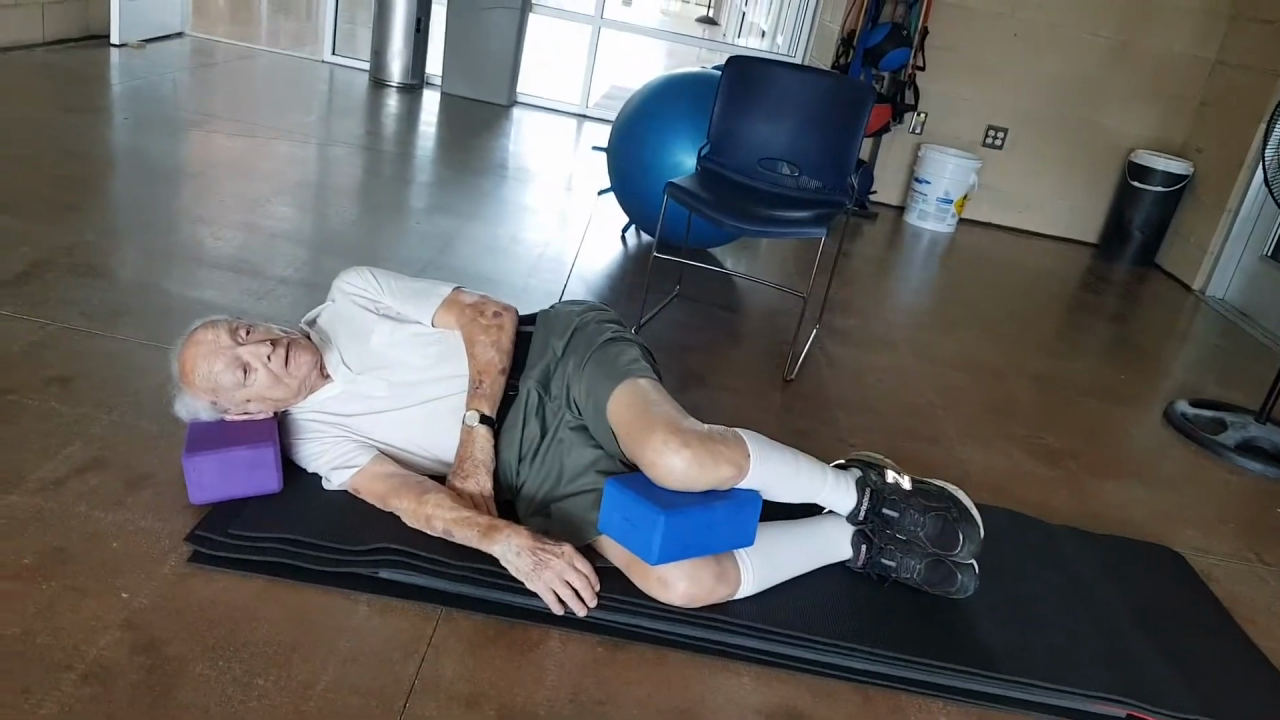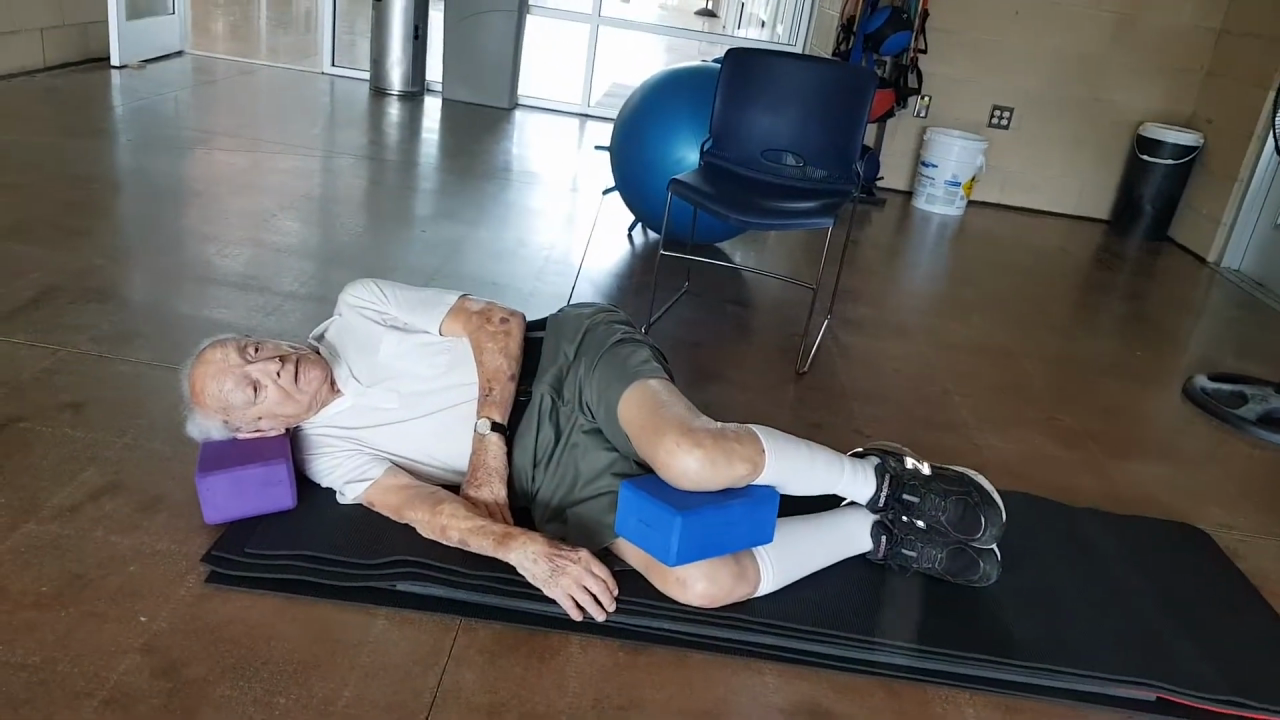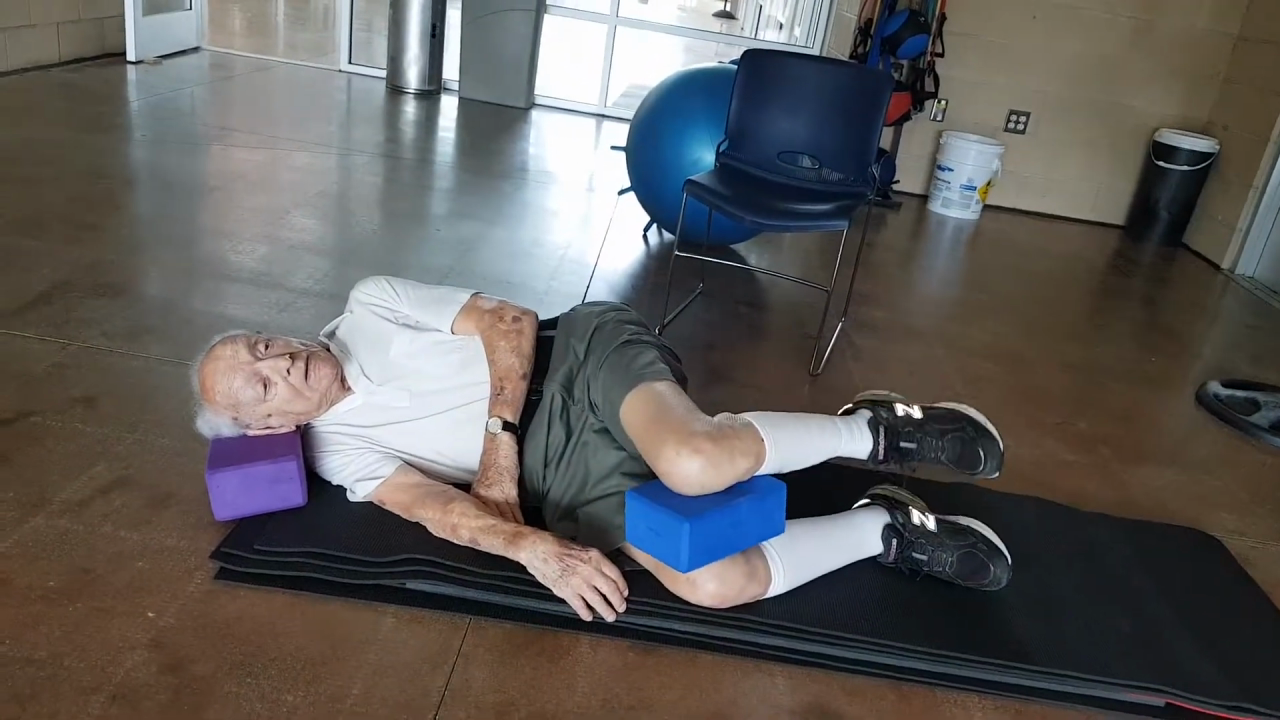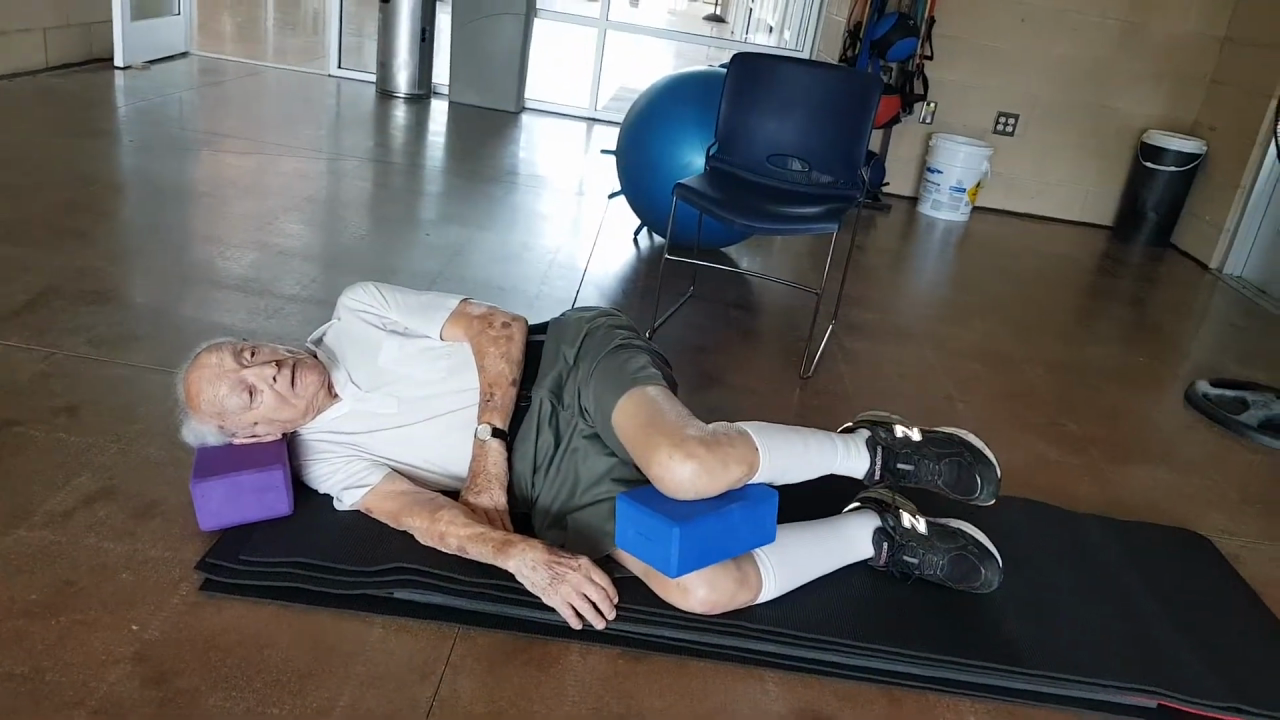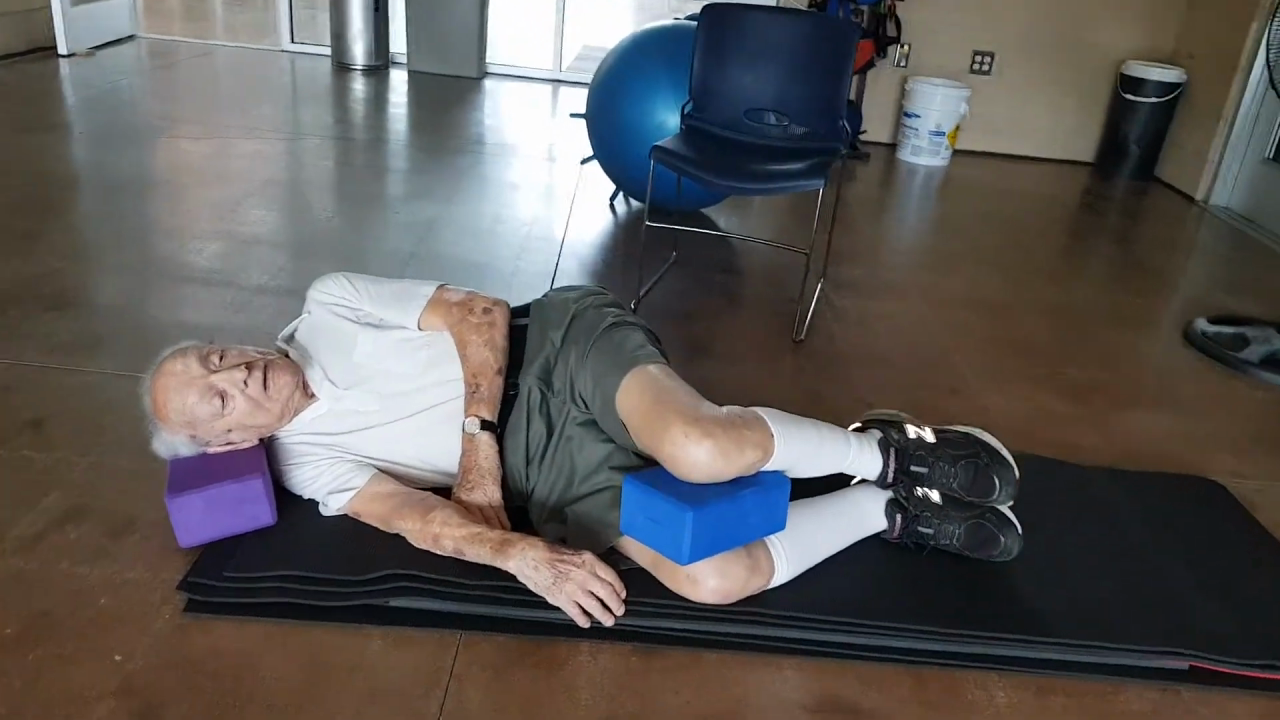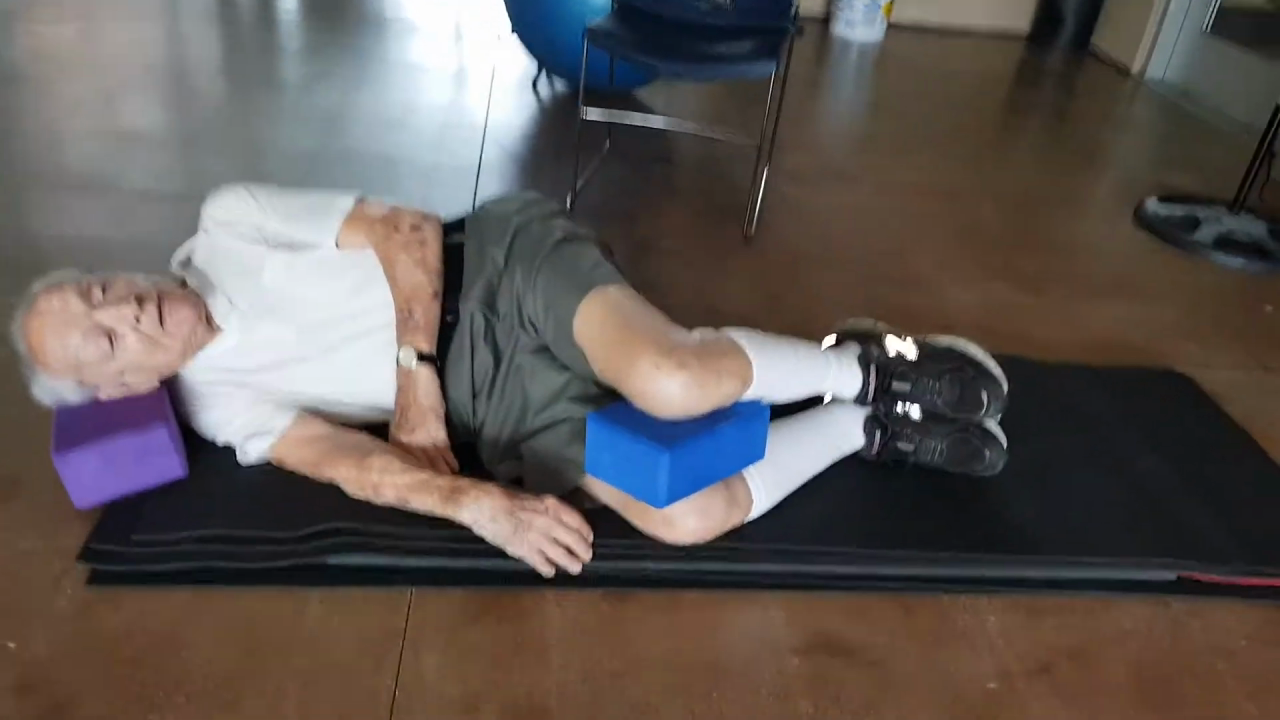
dt=0.5s
person 1, frame 1
left shoulder: (352, 293)
right shoulder: (312, 439)
left elbow: (490, 317)
right elbow: (411, 498)
left wrist: (475, 425)
right wrist: (507, 542)
right hip: (536, 468)
left knee: (676, 458)
right knee: (681, 582)
left ankle: (859, 491)
right ankle: (856, 541)
person 1, frame 2
left shoulder: (357, 307)
right shoulder: (327, 453)
left elbow: (498, 323)
right elbow: (425, 509)
left wrist: (486, 437)
right wrist: (523, 547)
right hip: (555, 472)
left knee: (691, 456)
right knee: (699, 581)
left ankle: (876, 480)
right ankle: (878, 533)
person 1, frame 3
left shoulder: (371, 304)
right shoulder: (337, 455)
left elbow: (510, 322)
right elbow: (436, 508)
left wrist: (497, 433)
right wrist: (534, 551)
right hip: (565, 472)
left knee: (691, 462)
right knee: (711, 583)
left ankle: (871, 431)
right ankle: (887, 528)
person 1, frame 4
left shoulder: (357, 311)
right shoulder: (325, 461)
left elbow: (499, 328)
right elbow: (426, 517)
left wrist: (487, 442)
right wrist: (523, 557)
right hip: (556, 480)
left knee: (685, 466)
right knee: (703, 589)
left ankle: (869, 451)
right ankle: (880, 533)
person 1, frame 5
left shoulder: (326, 304)
right shoulder: (308, 466)
left elbow: (479, 315)
right elbow: (420, 518)
left wrist: (476, 434)
right wrist: (521, 553)
right hip: (552, 467)
left knee: (697, 448)
right knee: (712, 579)
left ankle: (880, 451)
right ankle: (890, 511)
person 1, frame 6
left shoulder: (228, 223)
right shoulder: (218, 404)
left elbow: (406, 232)
right elbow: (350, 463)
left wrist: (412, 370)
right wrist: (474, 504)
right hip: (496, 400)
left knee: (670, 382)
right knee: (687, 515)
left ankle: (856, 366)
right ankle: (863, 426)
